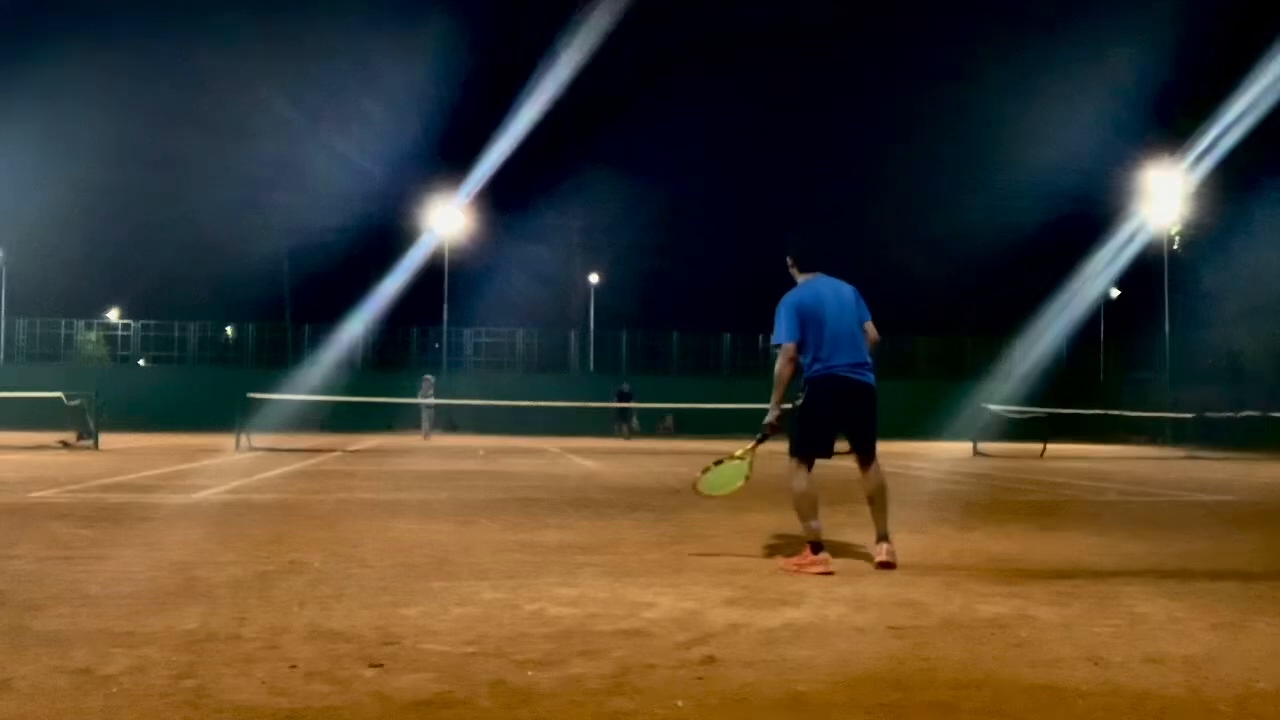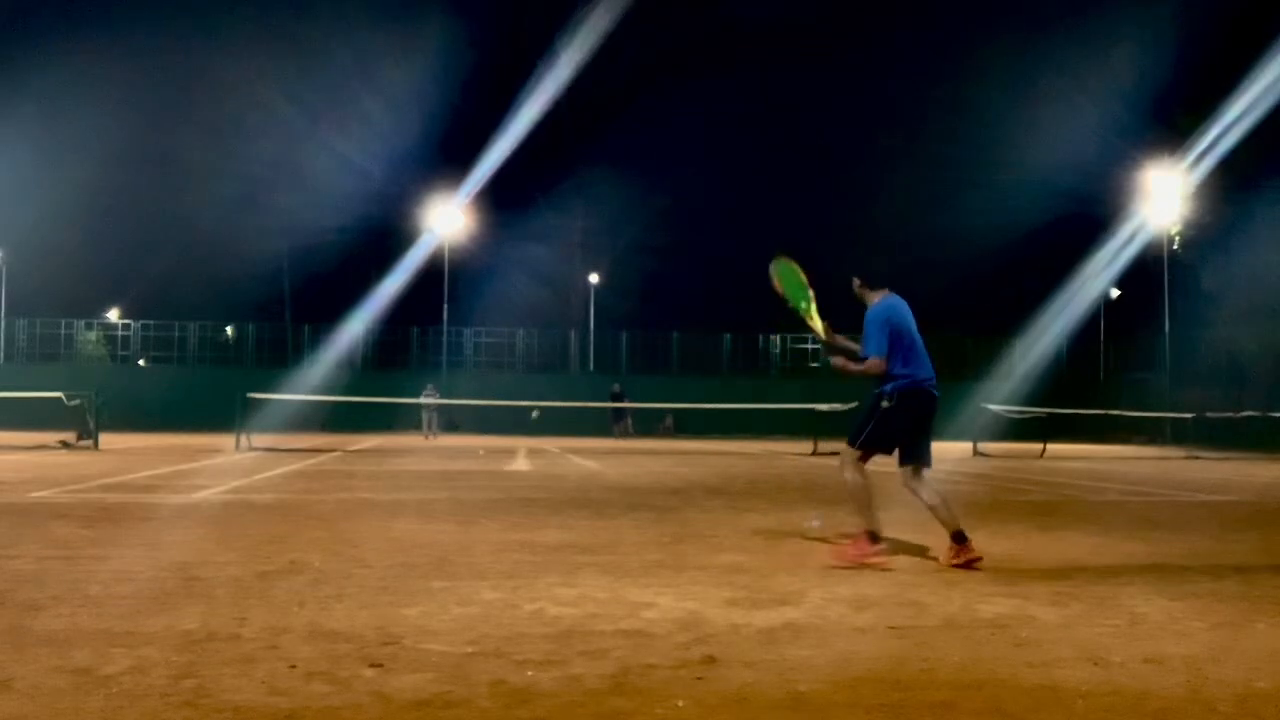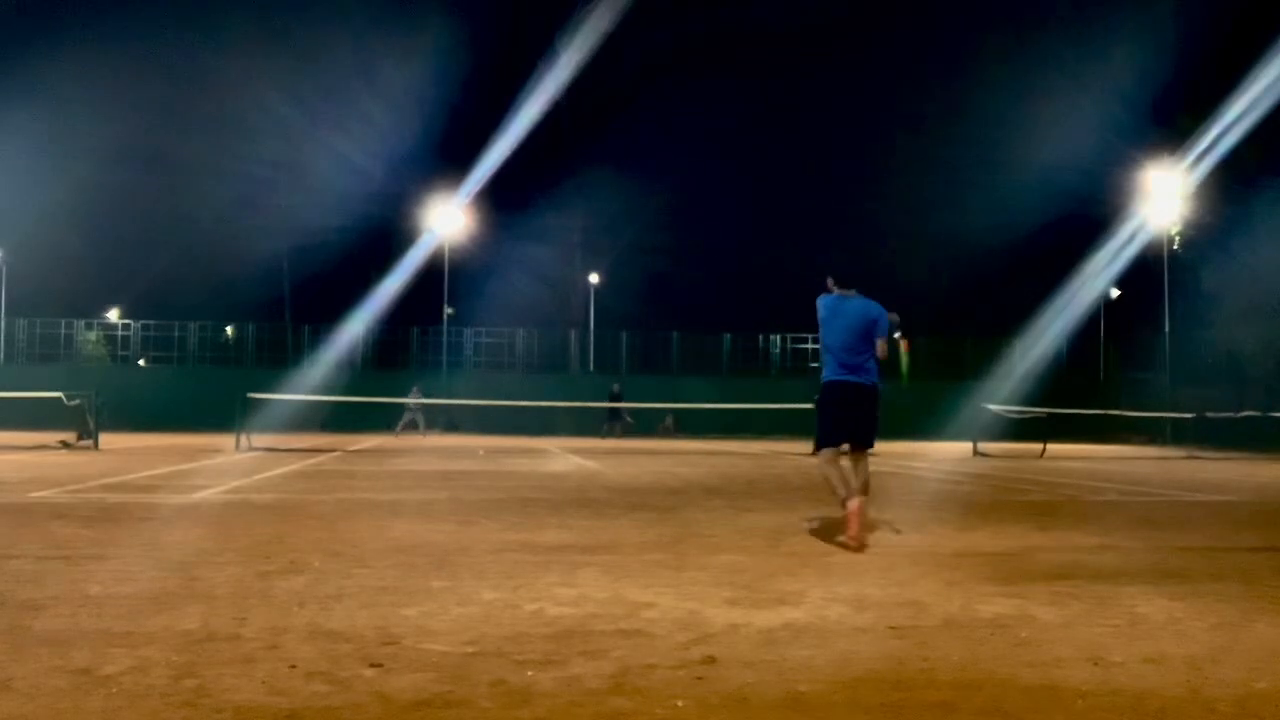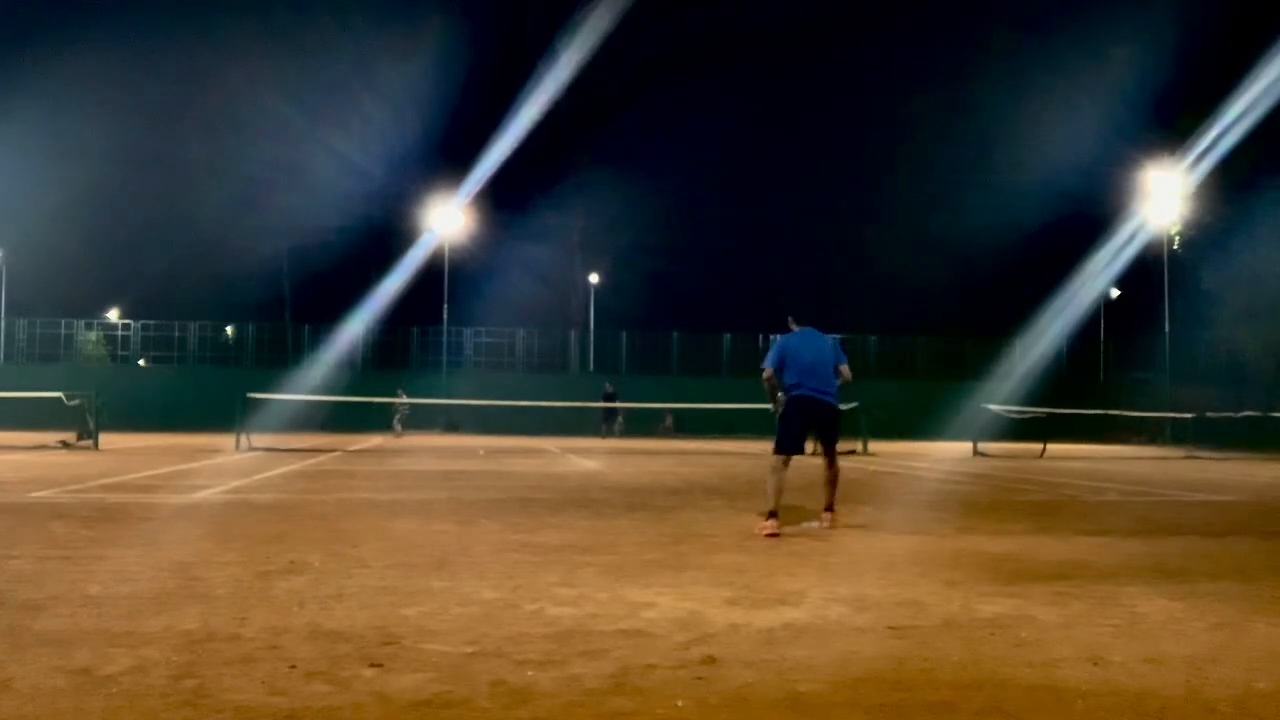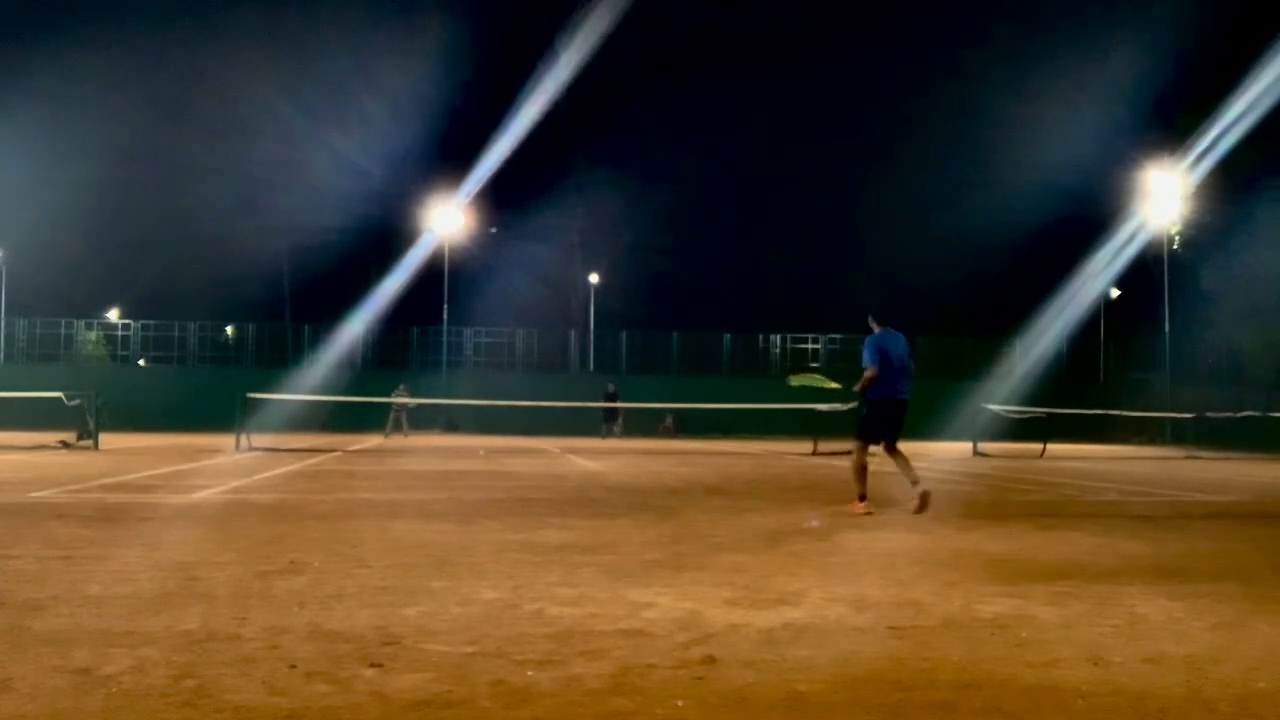
dt=1s
person 1, frame 1
left shoulder: (792, 300)
right shoulder: (848, 290)
left elbow: (788, 356)
right elbow: (872, 336)
left wrist: (775, 407)
left hip: (822, 386)
right hip: (862, 384)
left knee: (800, 465)
right knee: (868, 461)
left ankle: (815, 552)
right ankle: (884, 544)
person 1, frame 2
left shoulder: (877, 313)
right shoulder: (894, 303)
left elbow: (876, 366)
left wrist: (844, 366)
right wrist: (837, 341)
left hip: (901, 395)
right hip: (923, 395)
left knee: (851, 460)
right knee: (914, 477)
left ankle: (871, 541)
right ankle: (962, 545)
person 1, frame 3
left shoulder: (824, 302)
right shoulder: (875, 310)
right elbow: (882, 353)
left hip: (834, 387)
right hip: (866, 389)
left knee: (827, 456)
right knee: (859, 457)
left ankle: (849, 502)
right ankle: (856, 528)
person 1, frame 4
left shoulder: (785, 342)
right shoulder: (829, 342)
left elbow: (768, 376)
right elbow: (846, 376)
left wrist: (775, 401)
left hip: (798, 403)
right hip: (828, 406)
left knee: (779, 462)
right knee: (830, 457)
left ankle: (772, 520)
right ankle: (828, 512)
person 1, frame 5
left shoulder: (873, 341)
right shoulder: (901, 339)
left elbow: (872, 372)
right elbow: (909, 368)
left wrist: (859, 387)
left hip: (878, 401)
right hip: (900, 401)
left knee: (859, 448)
right knee: (891, 448)
left ankle: (862, 501)
right ankle: (917, 486)
